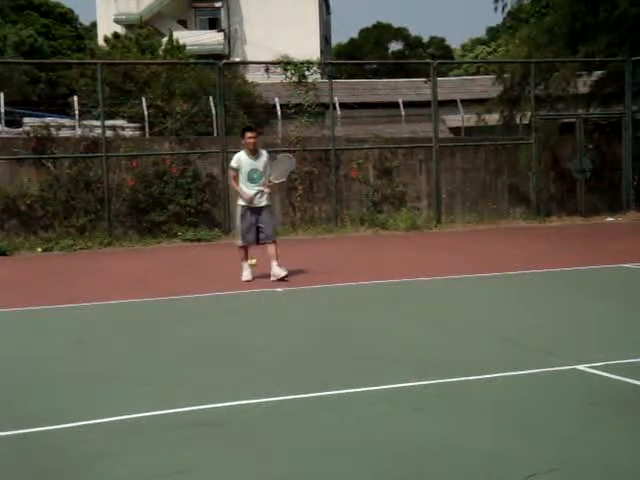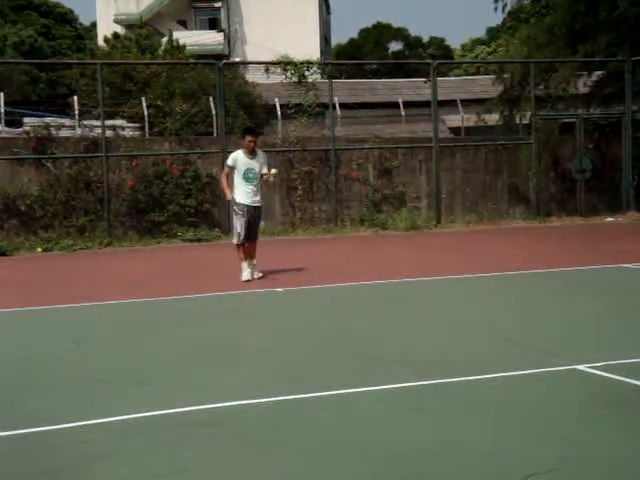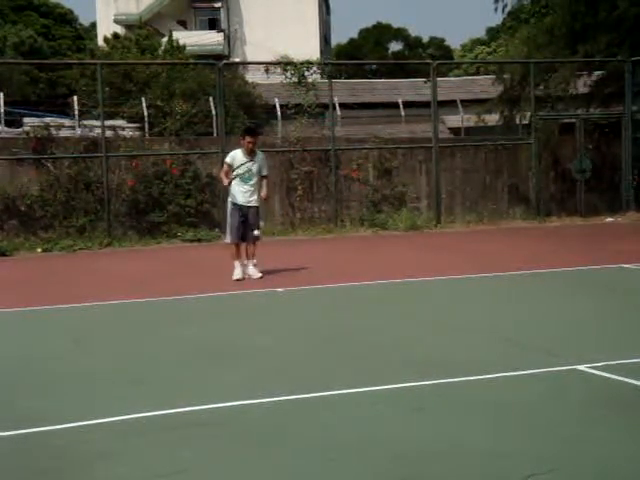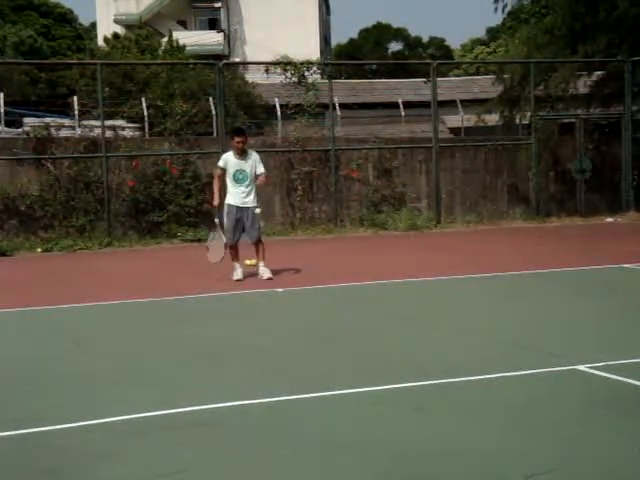
dt=0.5s
person 1, frame 1
left shoulder: (264, 155)
right shoulder: (238, 158)
right elbow: (232, 179)
left wrist: (269, 185)
right wrist: (243, 194)
left hip: (264, 203)
right hip: (245, 204)
left knee: (270, 236)
right knee: (244, 238)
left ankle: (275, 268)
right ankle: (246, 269)
person 1, frame 2
left shoulder: (262, 156)
right shoulder: (235, 156)
left elbow: (264, 176)
right elbow: (224, 176)
left wrist: (268, 176)
right wrist: (228, 192)
left hip: (256, 202)
right hip: (240, 202)
left knee: (252, 238)
right knee: (241, 237)
left ankle: (252, 266)
right ankle: (245, 268)
person 1, frame 3
left shoulder: (261, 157)
right shoulder: (234, 155)
left elbow: (264, 177)
right elbow: (223, 172)
left wrist: (264, 190)
right wrist: (225, 180)
left hip: (253, 203)
right hip: (236, 202)
left knee: (252, 237)
right knee: (235, 237)
left ankle: (250, 266)
right ankle: (237, 267)
person 1, frame 4
left shoulder: (254, 156)
right shoulder: (226, 158)
left elbow: (262, 175)
right elbow: (217, 177)
left wrist: (262, 180)
right wrist: (216, 196)
left hip: (251, 204)
right hip: (232, 204)
left knee: (257, 238)
right knee: (231, 239)
left ankle: (262, 268)
right ankle: (237, 268)
